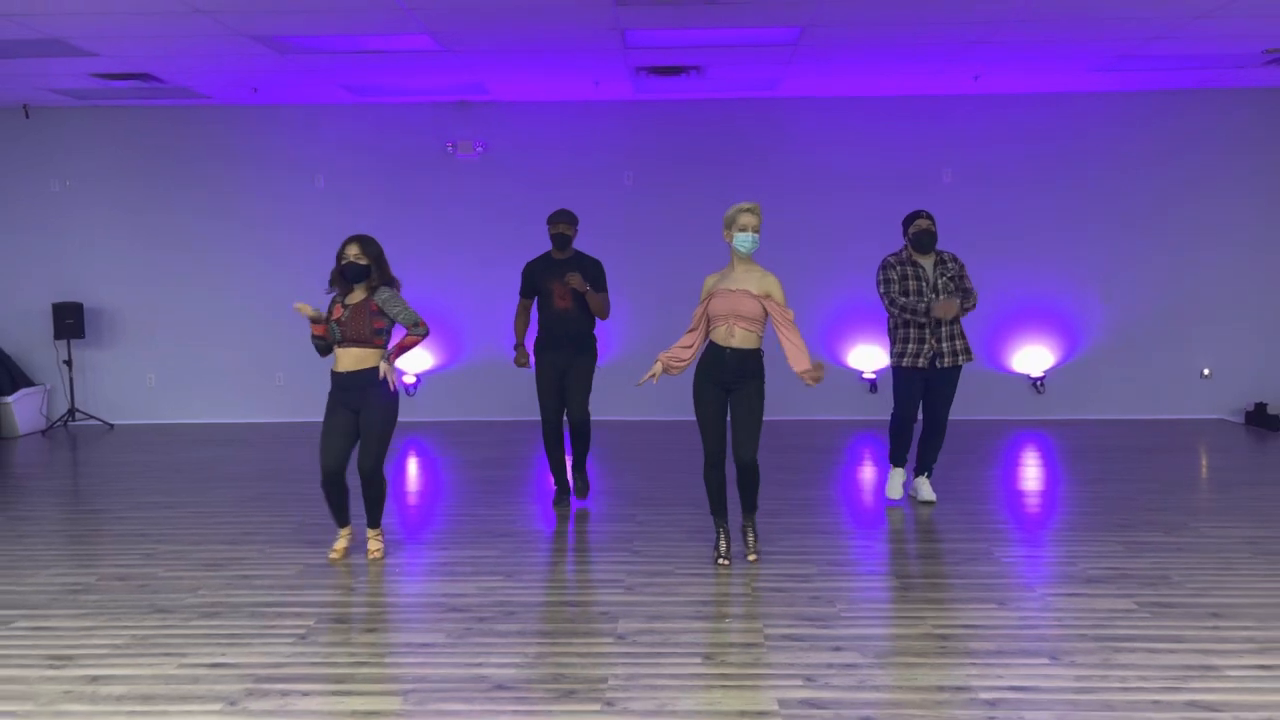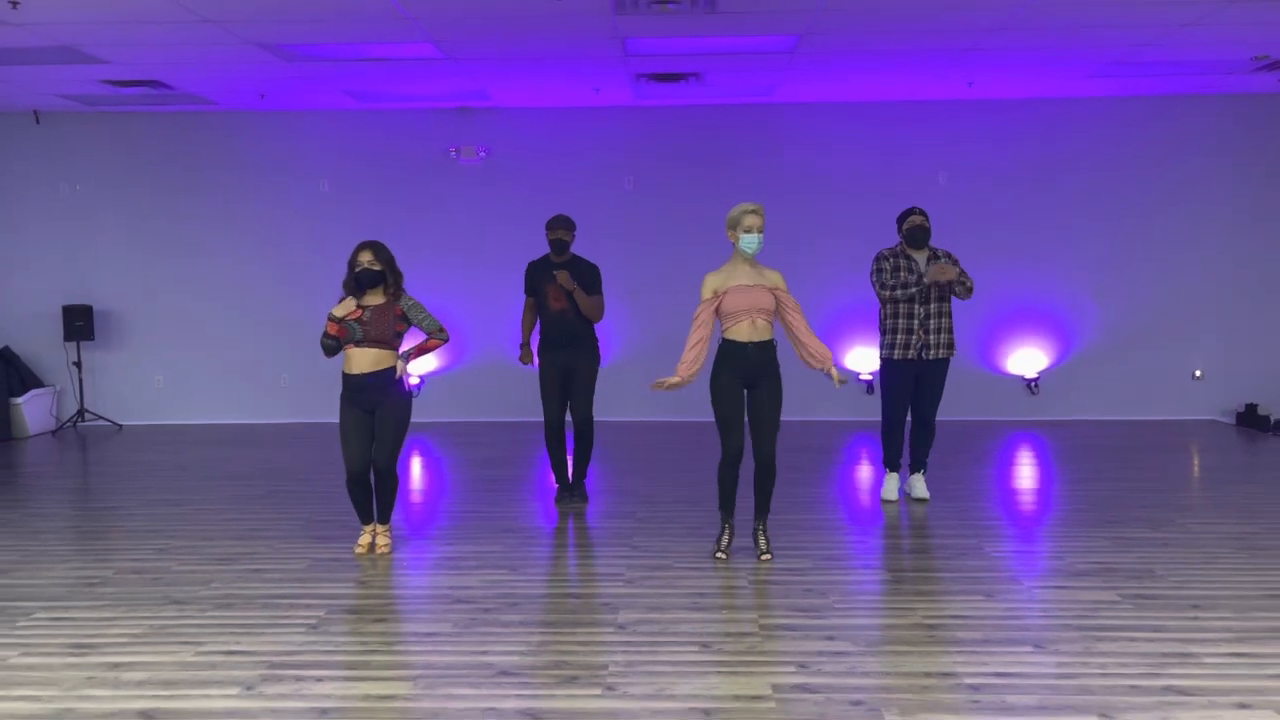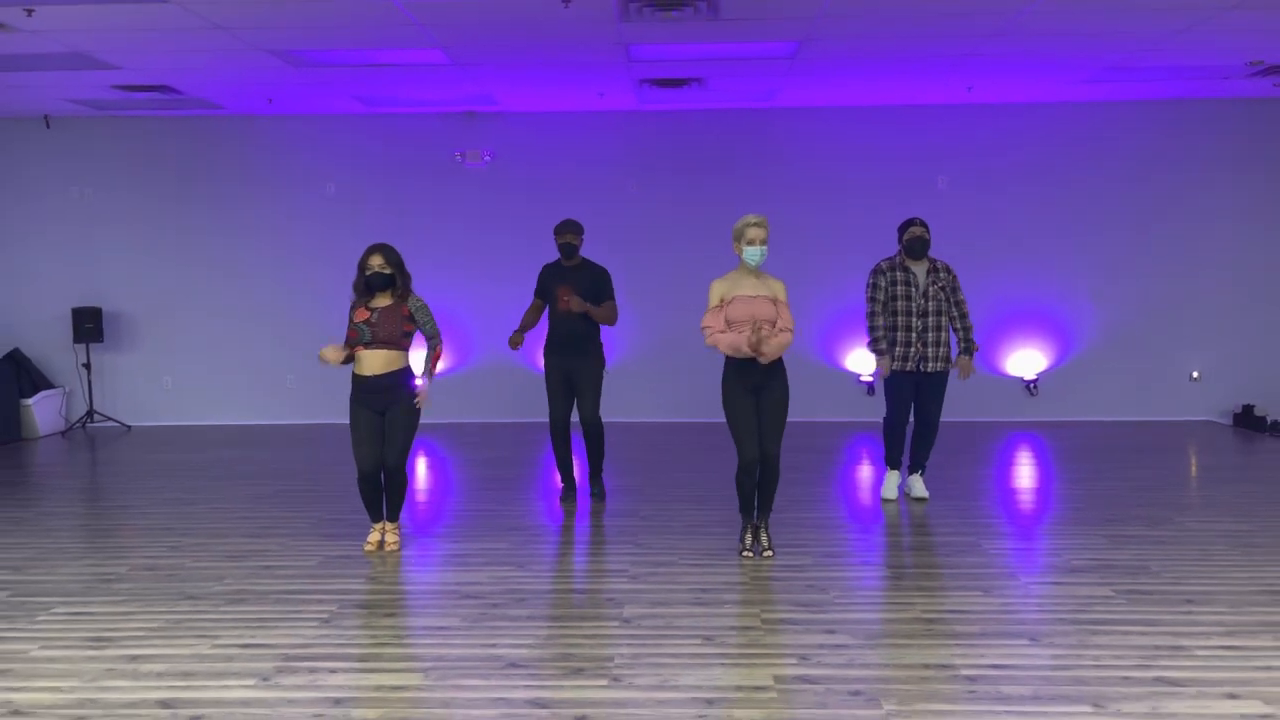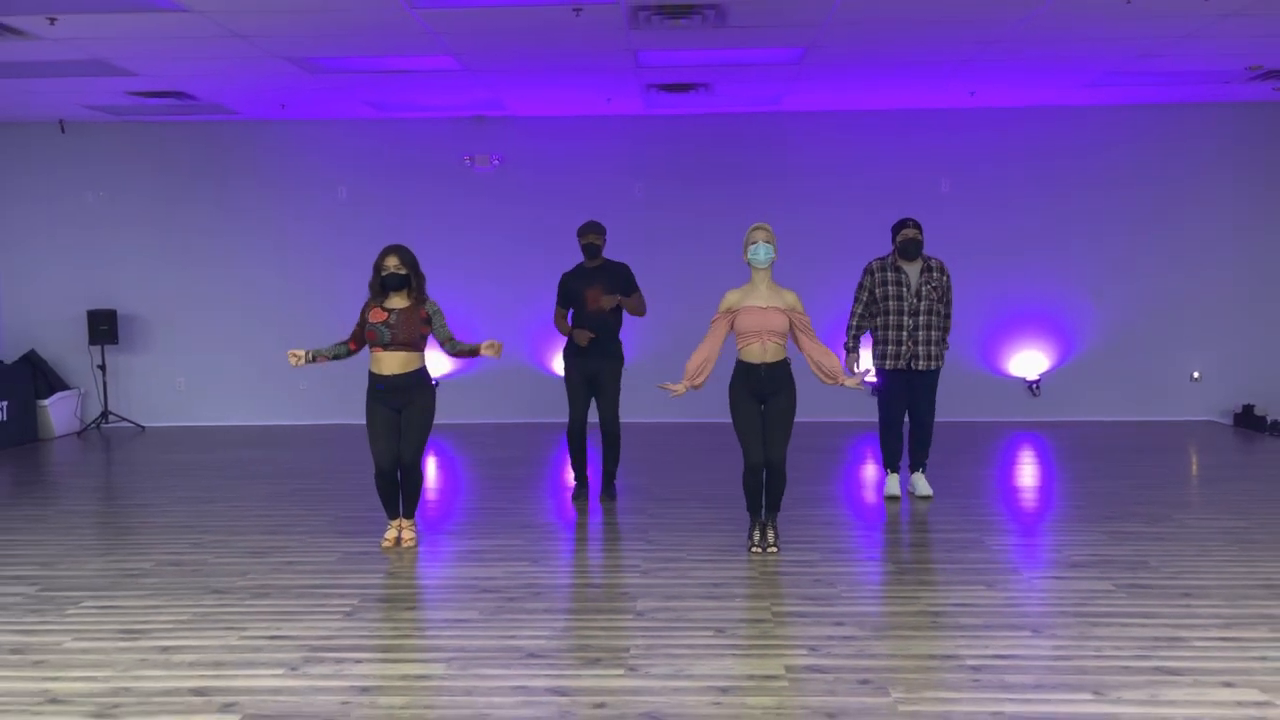
dt=0.4s
person 1, frame 1
left shoulder: (767, 282)
right shoulder: (712, 282)
left elbow: (787, 330)
right elbow: (697, 331)
left wrist: (805, 368)
right wrist: (665, 361)
left hip: (748, 371)
right hip: (711, 369)
left knee: (746, 456)
right knee: (713, 454)
left ankle: (749, 524)
right ankle: (722, 531)
person 1, frame 2
left shoulder: (772, 278)
right shoulder: (714, 280)
left elbow: (796, 323)
right elbow: (701, 330)
left wrist: (827, 363)
right wrist: (682, 373)
left hip: (765, 364)
right hip: (729, 363)
left knee: (766, 452)
right knee: (732, 449)
left ankle: (760, 528)
right ankle: (726, 526)
person 1, frame 3
left shoulder: (776, 287)
right shoulder: (721, 286)
left elbow: (786, 333)
right elbow: (712, 334)
left wrist: (766, 346)
right wrist: (745, 342)
left hip: (772, 375)
right hip: (738, 374)
left knee: (771, 454)
right knee: (749, 456)
left ankle: (763, 525)
right ankle: (746, 525)
person 1, frame 4
left shoulder: (789, 299)
right shoulder: (733, 298)
left elbow: (810, 343)
right elbow: (711, 342)
left wrist: (842, 377)
right wrist: (687, 381)
left hip: (780, 382)
right hip: (745, 382)
left knee: (775, 459)
right knee: (754, 460)
left ankle: (770, 523)
right ankle: (755, 524)
person 2, frame 1
left shoulder: (382, 296)
right shoulder: (338, 302)
left elbow: (420, 329)
right elbow: (324, 348)
left wrist: (389, 357)
right wrist: (315, 320)
left hip: (374, 389)
right hip: (342, 390)
left knee: (369, 467)
right knee: (330, 467)
left ankle: (375, 532)
right ankle: (343, 530)
person 2, frame 2
left shoulder: (402, 303)
right shoulder: (348, 304)
left elbow: (440, 334)
right elbow: (328, 349)
left wrist: (405, 357)
right wrist: (334, 316)
left hip: (389, 390)
right hip: (353, 393)
left knee: (384, 465)
right knee: (355, 468)
left ankle: (383, 528)
right ankle: (367, 527)
person 2, frame 3
left shoulder: (410, 303)
right shoulder: (358, 307)
left elbow: (435, 341)
left wrist: (426, 378)
right wrist: (334, 354)
left hip: (399, 391)
right hip: (362, 393)
left knee: (393, 463)
right knee: (366, 467)
left ankle: (392, 525)
right ankle: (376, 525)
person 2, frame 4
left shoulder: (426, 307)
right shoulder: (371, 307)
left elbow: (450, 345)
right elbow: (352, 345)
left wrist: (478, 349)
right wrist: (311, 355)
left hip: (416, 390)
right hip: (379, 392)
left knee: (410, 461)
right knee: (384, 463)
left ankle: (409, 522)
right ankle: (393, 522)
person 3, frame 1
left shoulder: (953, 263)
right shoulder: (891, 265)
left elbow: (970, 296)
right elbow: (893, 303)
left wrist: (958, 305)
right wrist: (930, 310)
left hip: (948, 356)
right hip: (909, 356)
left knee: (937, 420)
right knee: (904, 415)
left ankle: (922, 477)
right ankle: (897, 468)
person 3, frame 2
left shoulder: (945, 259)
right shoulder: (885, 259)
left elbow: (967, 291)
right elbow: (885, 290)
left wrist: (955, 276)
right wrist: (923, 278)
left hip: (935, 351)
right hip: (897, 351)
left knee: (926, 415)
right knee: (894, 414)
left ankle: (917, 475)
right ankle: (891, 473)
person 3, frame 3
left shoulder: (945, 272)
right shoulder: (882, 271)
left elbow: (959, 311)
right elbow: (876, 313)
left wrist: (966, 351)
right wrist: (881, 353)
left hip: (936, 361)
right hip: (898, 361)
left knee: (928, 421)
right knee: (896, 418)
left ankle: (915, 475)
right ankle: (892, 471)
person 3, frame 4
left shoulder: (939, 270)
right shoulder: (875, 270)
left elbow: (945, 312)
right elbow: (860, 310)
left wrist: (941, 344)
right wrist: (852, 347)
left hip: (928, 360)
right hip: (890, 360)
left knee: (923, 419)
right knee: (891, 418)
left ankle: (917, 473)
right ankle: (892, 473)
person 4, frame 1
left shoulder: (591, 266)
right shoulder: (534, 268)
left elbow: (604, 312)
right elbow: (523, 308)
left wrist: (585, 288)
right wrist: (519, 346)
left hip: (582, 352)
right hip: (547, 354)
left knee: (577, 414)
right knee: (550, 420)
left ankle: (580, 469)
right ankle: (561, 485)
person 4, frame 2
left shoulder: (588, 270)
right shoulder: (535, 269)
left elbow: (597, 314)
right elbow: (530, 307)
left wrist: (573, 287)
right wrist: (525, 344)
left hip: (584, 354)
right hip: (550, 354)
left knee: (582, 418)
right knee: (553, 420)
left ankle: (579, 481)
right ankle: (562, 483)
person 4, frame 3
left shoulder: (598, 274)
right shoulder: (548, 272)
left elbow: (611, 317)
right elbow: (537, 307)
left wrist: (586, 307)
right wrist: (520, 331)
left hip: (588, 358)
right hip: (555, 357)
left knee: (590, 418)
right knee: (558, 421)
left ankle: (596, 478)
right ankle: (568, 482)
person 4, frame 4
left shoulder: (620, 271)
right shoulder: (569, 278)
left elbow: (640, 308)
right elbow: (559, 316)
left wrist: (618, 300)
right wrist: (572, 332)
left hip: (609, 358)
right hip: (576, 359)
left knee: (610, 420)
right knee: (577, 420)
left ankle: (609, 481)
right ankle: (581, 481)
